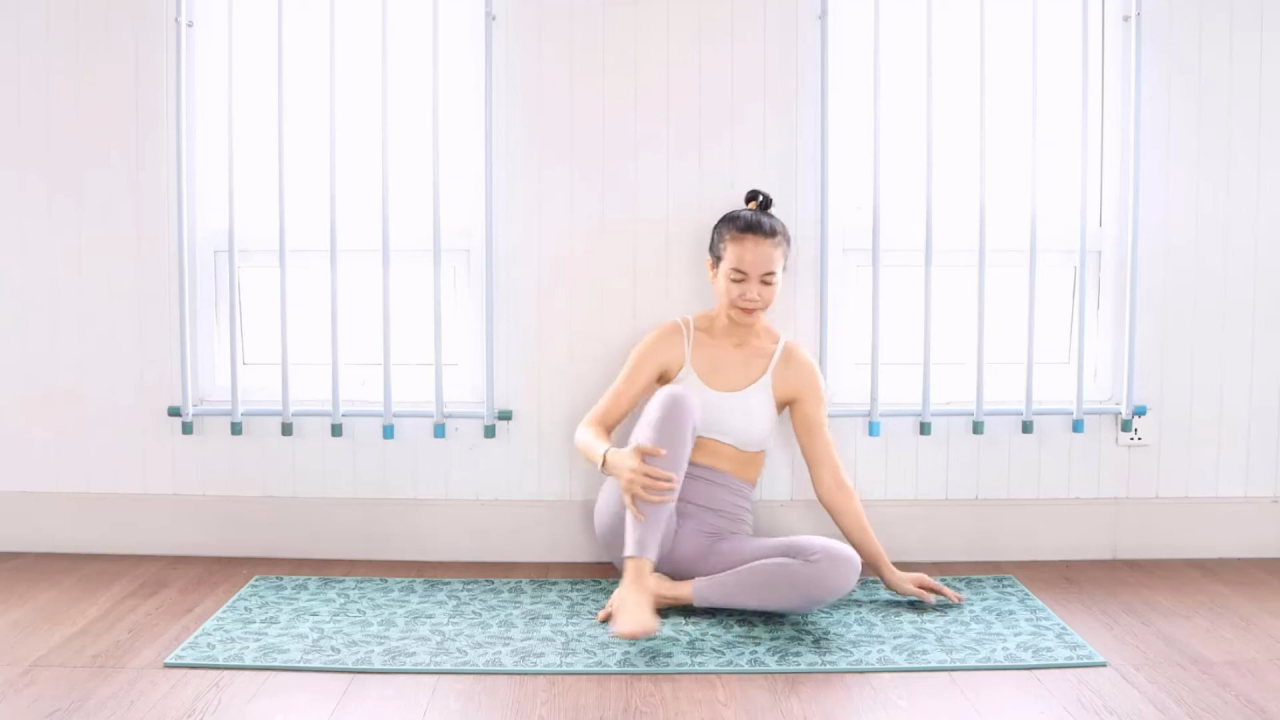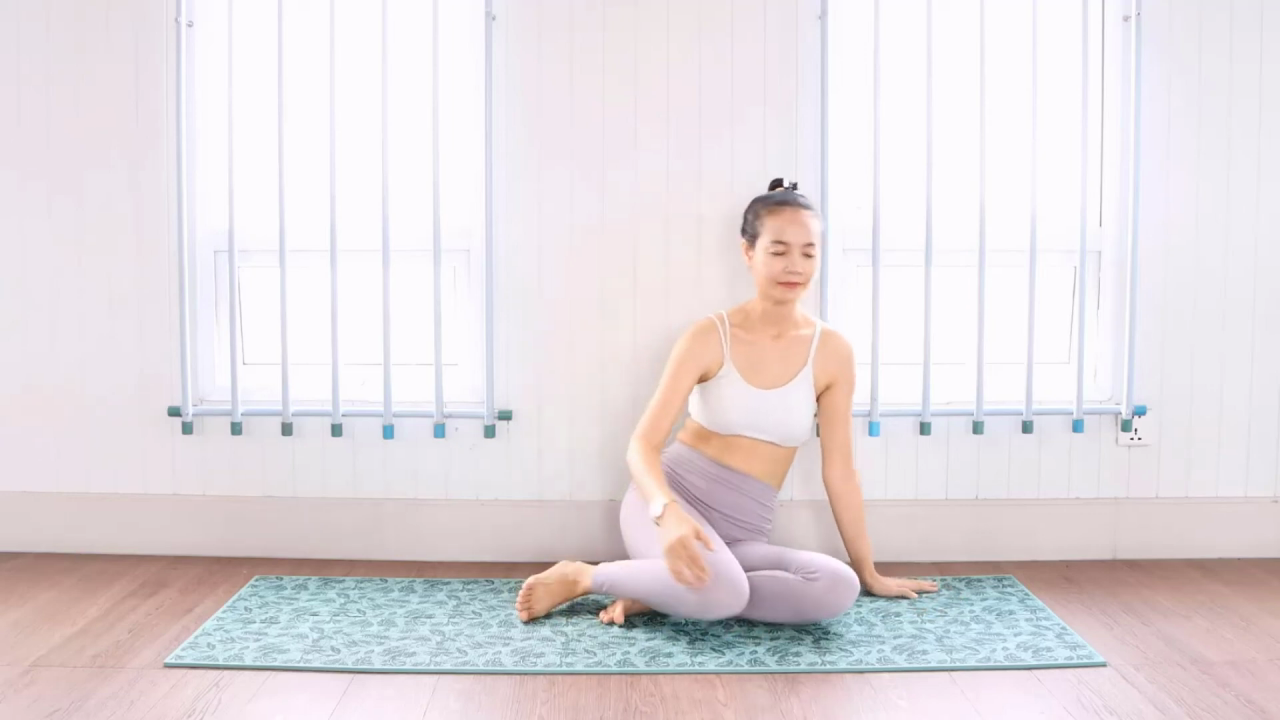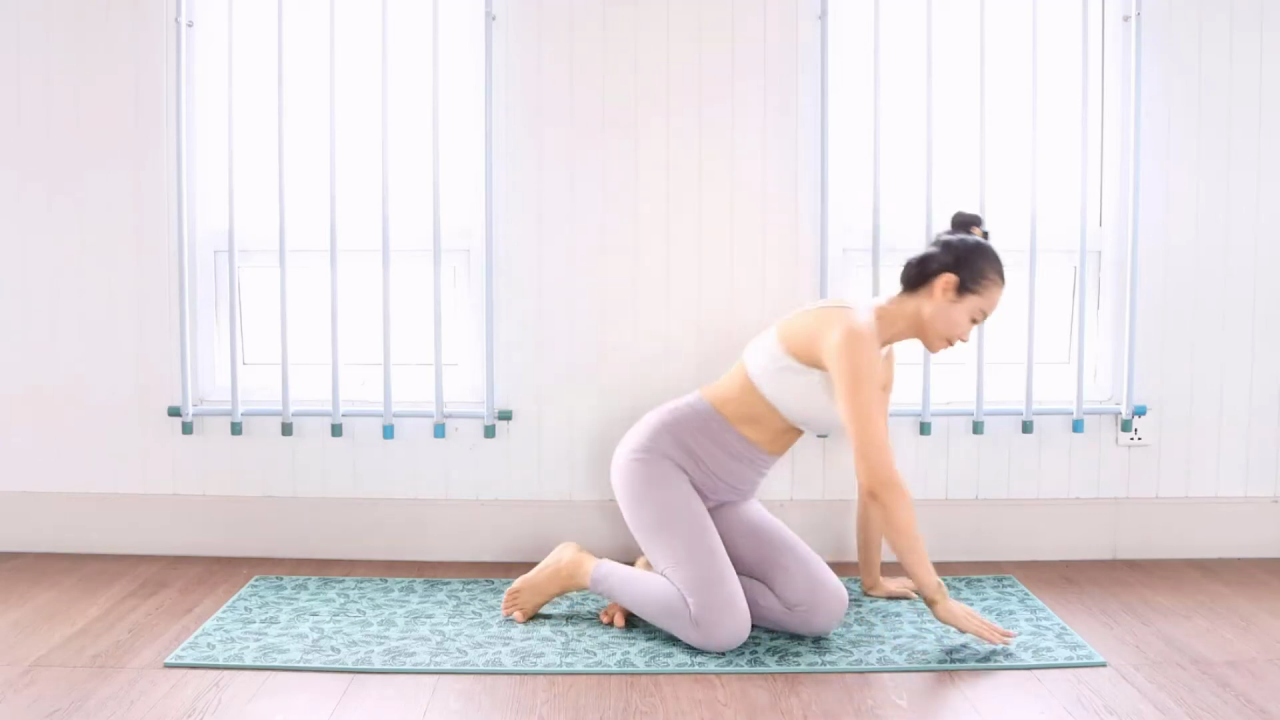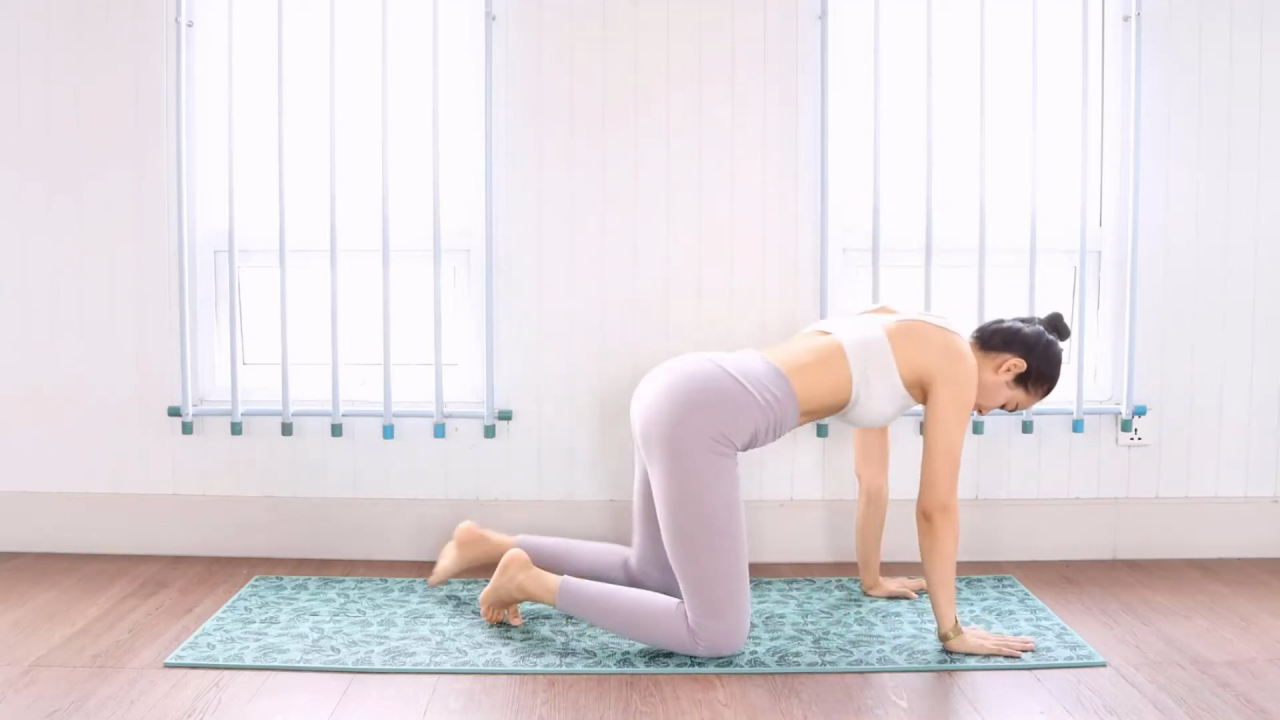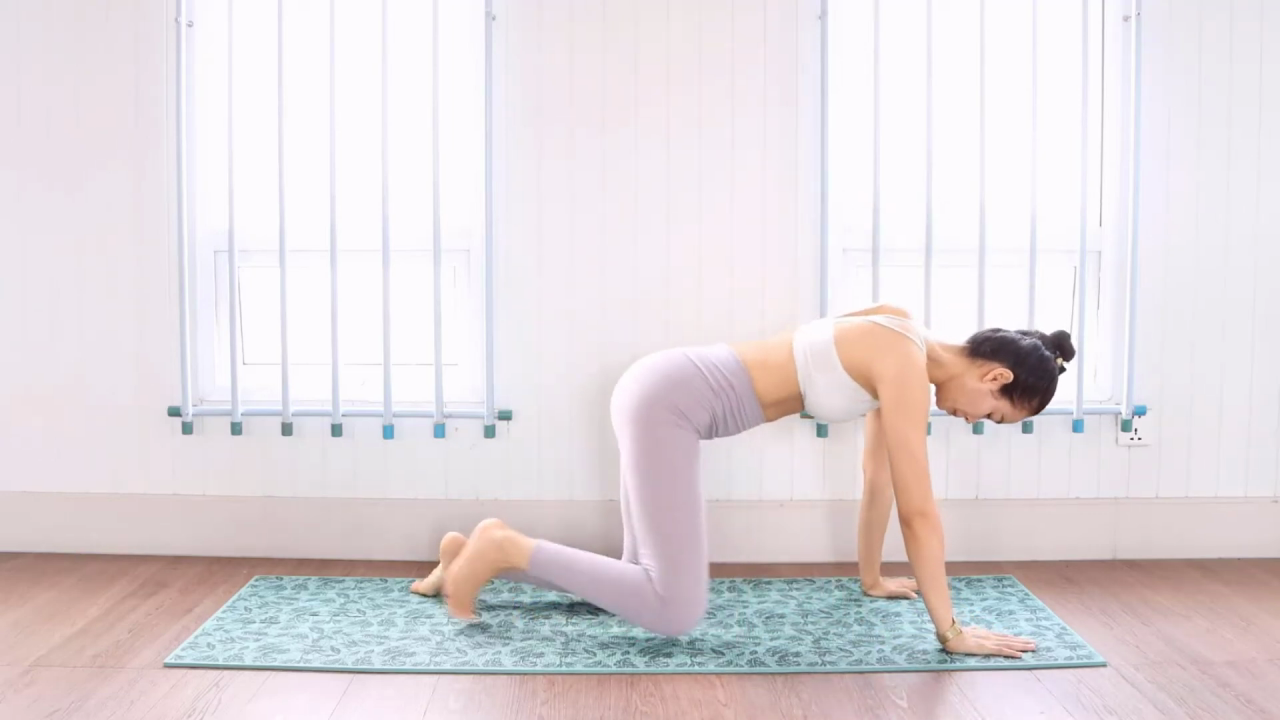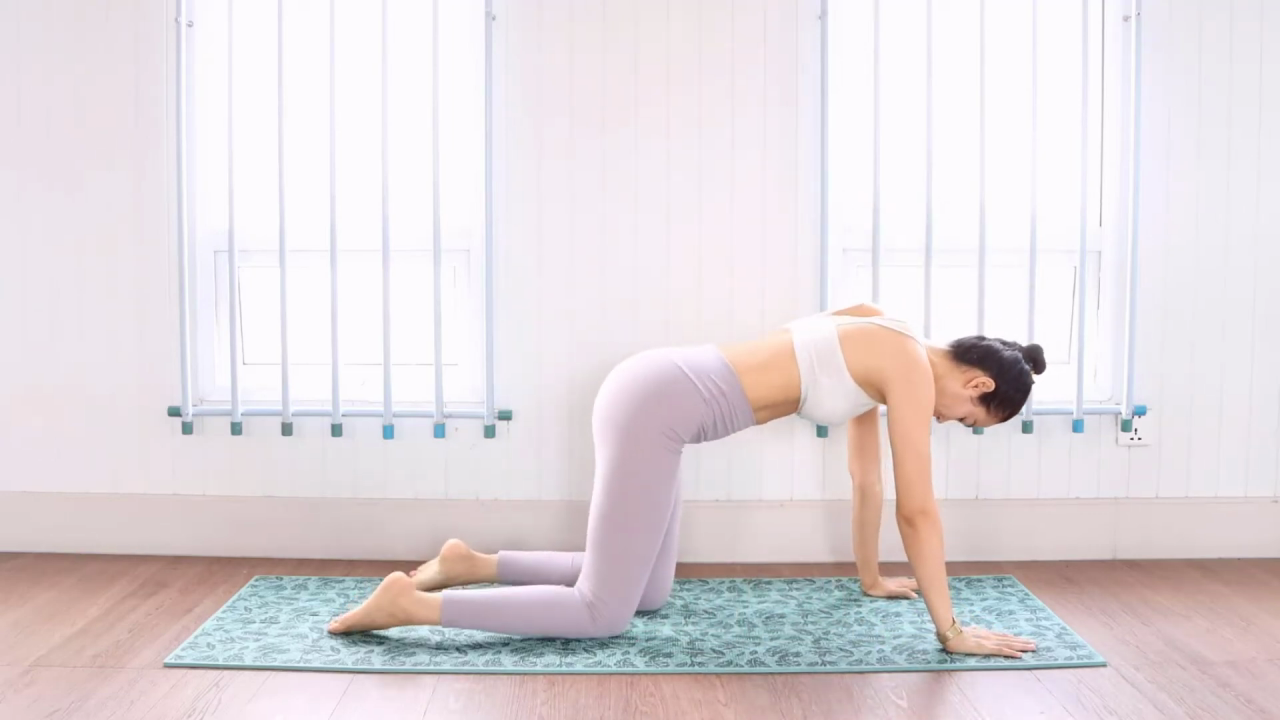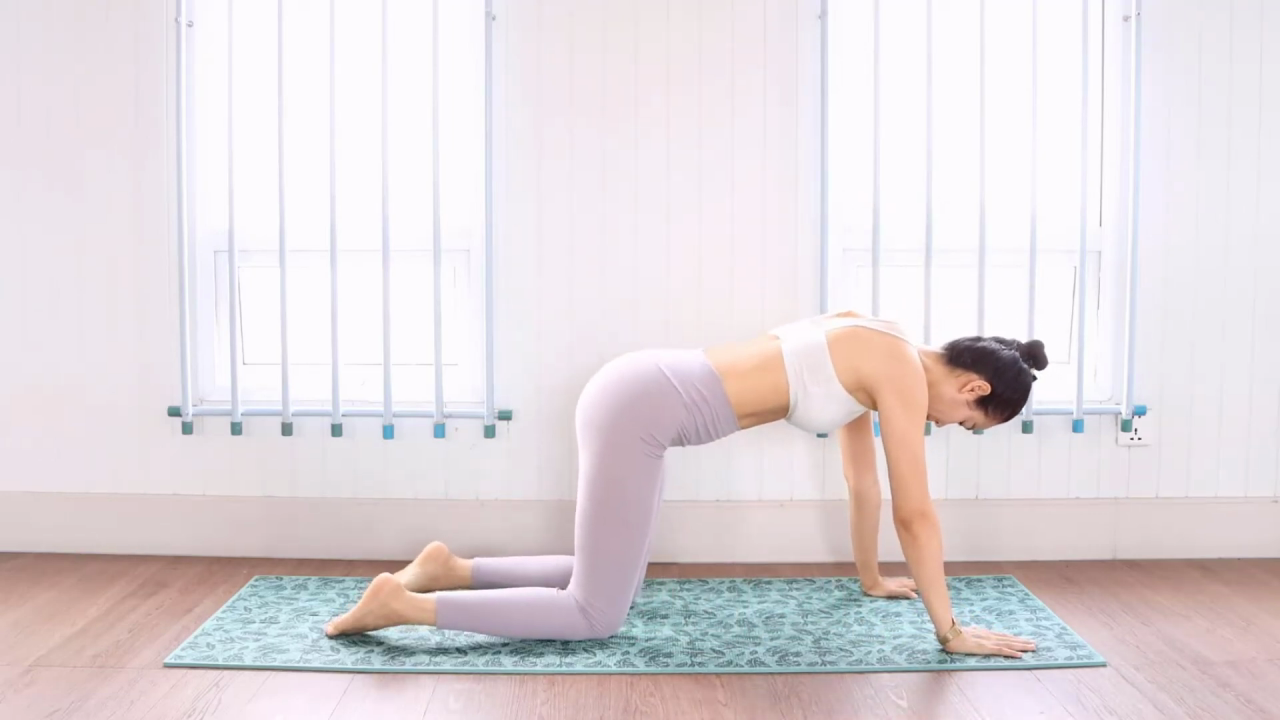
dt=0.7s
person 1, frame 1
left shoulder: (793, 368)
right shoulder: (671, 341)
left elbow: (831, 482)
right elbow: (589, 428)
left wrist: (887, 571)
right wrist: (616, 461)
left hip: (718, 542)
right hip: (639, 521)
left knee: (841, 568)
right knee: (673, 399)
left ankle: (669, 591)
right ankle: (637, 579)
person 1, frame 2
left shoulder: (833, 352)
right shoulder: (709, 337)
left elbow: (839, 473)
right elbow: (643, 445)
left wrist: (868, 572)
right wrist: (667, 513)
left hip: (740, 534)
right hip: (671, 502)
left knee: (838, 589)
right knee: (719, 591)
left ankle: (661, 587)
right ankle: (583, 578)
person 1, frame 3
left shoulder: (882, 356)
right shoulder: (850, 332)
left elbow: (876, 481)
right elbow: (880, 485)
left wrist: (872, 576)
right wrist: (938, 597)
left hip: (726, 494)
right hip: (657, 461)
left knee: (825, 610)
right knee: (723, 630)
left ankle: (670, 577)
right ankle: (580, 568)
person 1, frame 4
left shoulder: (897, 347)
right shoulder: (955, 362)
left elbow: (872, 478)
right elbow: (937, 508)
left wrist: (872, 578)
right wrist: (952, 629)
left hip: (677, 389)
right hip: (696, 418)
left knee: (656, 576)
right knee: (718, 636)
left ankle: (490, 545)
right ankle: (528, 582)
person 1, frame 5
left shoulder: (899, 351)
right shoulder: (905, 363)
left elbow: (879, 476)
right elbow: (918, 509)
left wrist: (871, 578)
right wrist: (951, 629)
left hip: (664, 396)
right hip: (666, 400)
left knee: (651, 589)
right knee: (674, 612)
left ankle: (469, 556)
right ankle: (506, 547)
person 1, frame 6
left shoulder: (876, 350)
right shoulder: (913, 367)
left elbow: (867, 477)
right elbow: (918, 510)
left wrist: (872, 578)
right wrist: (951, 629)
left hip: (650, 390)
right hip: (656, 408)
left knee: (648, 592)
right knee: (604, 615)
left ankle: (472, 565)
right ankle: (409, 604)
person 1, frame 7
left shoulder: (867, 355)
right shoulder: (901, 371)
left elbow: (861, 479)
right elbow: (913, 512)
left wrist: (871, 577)
right wrist: (950, 629)
left hip: (636, 393)
right hip: (636, 412)
left knee: (614, 584)
right knee: (595, 617)
left ankle: (449, 569)
right ankle: (402, 604)
